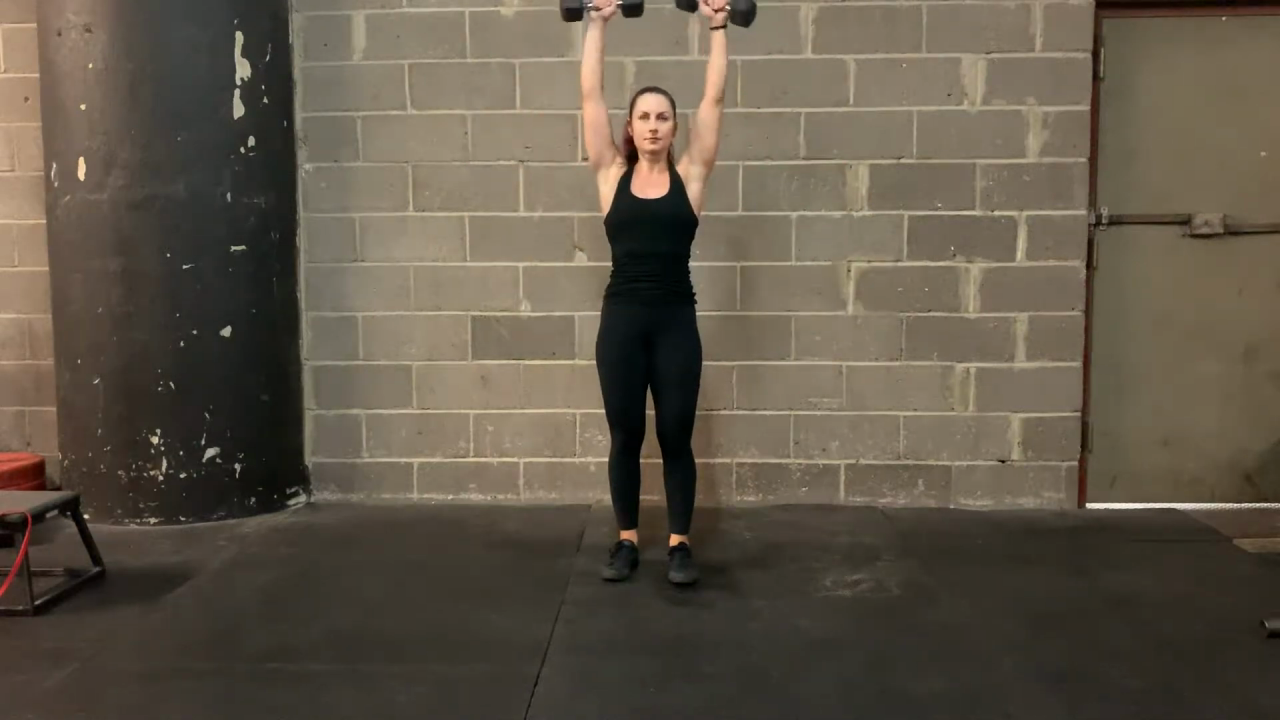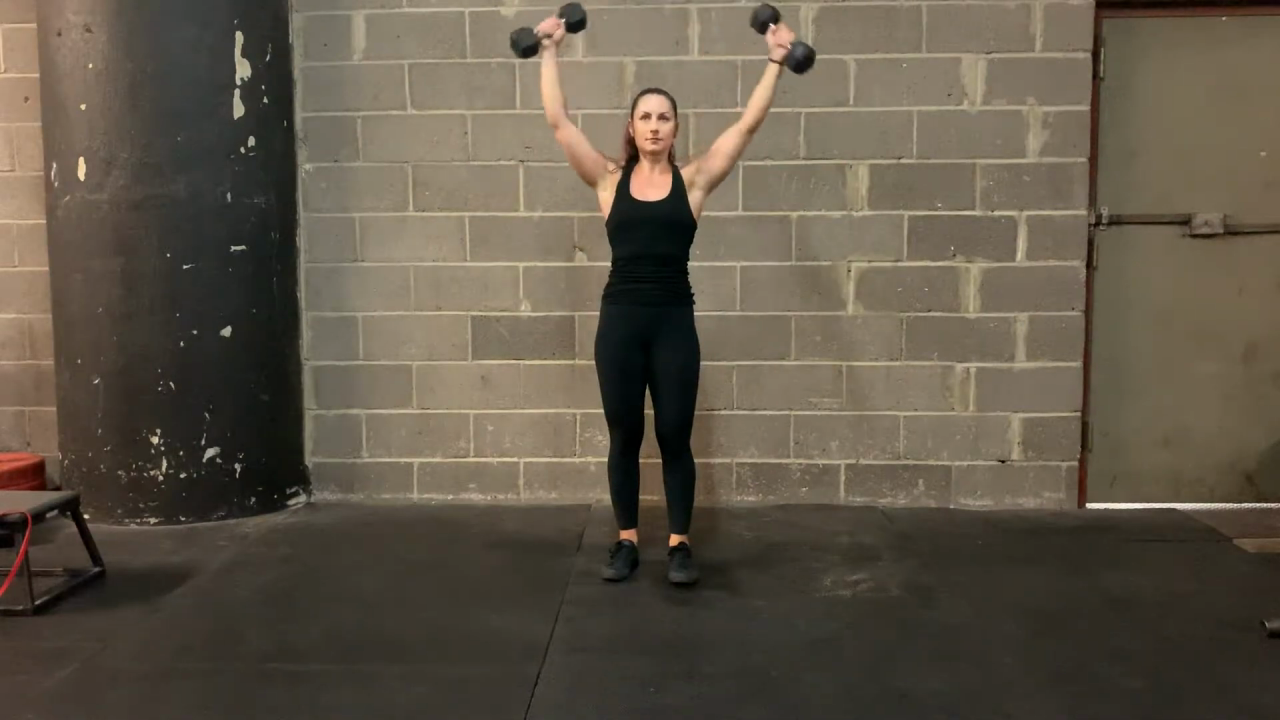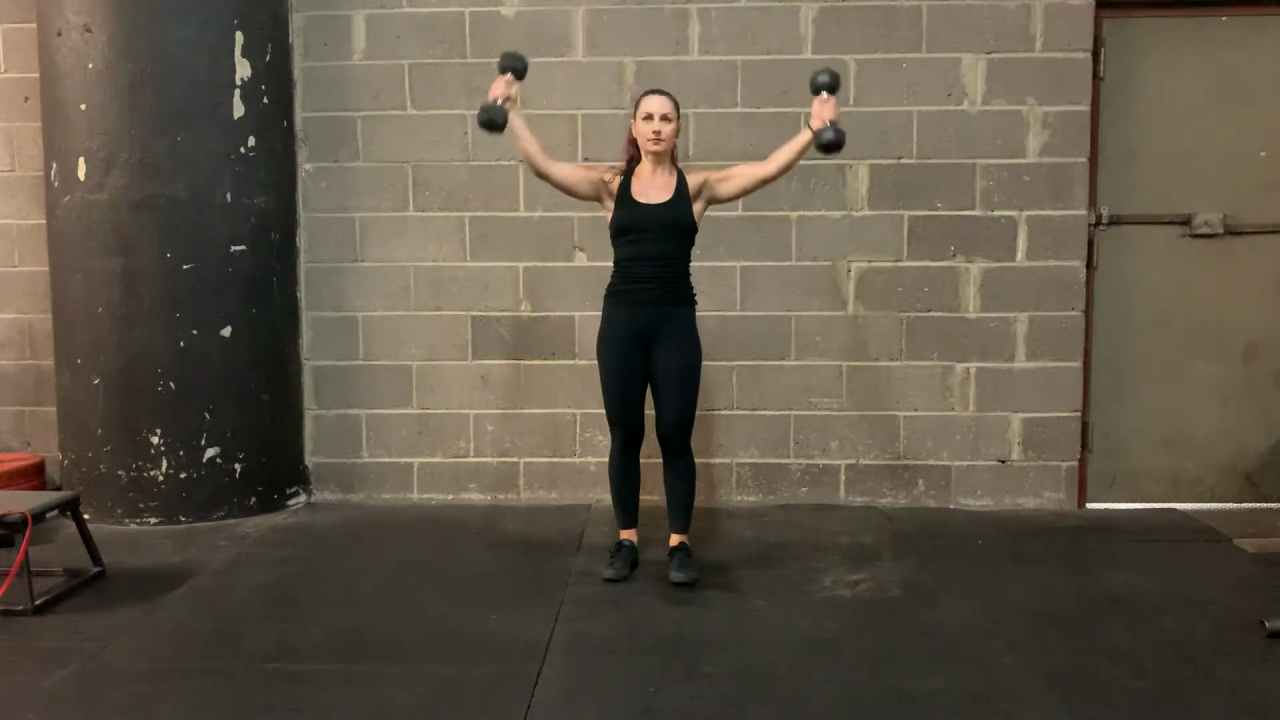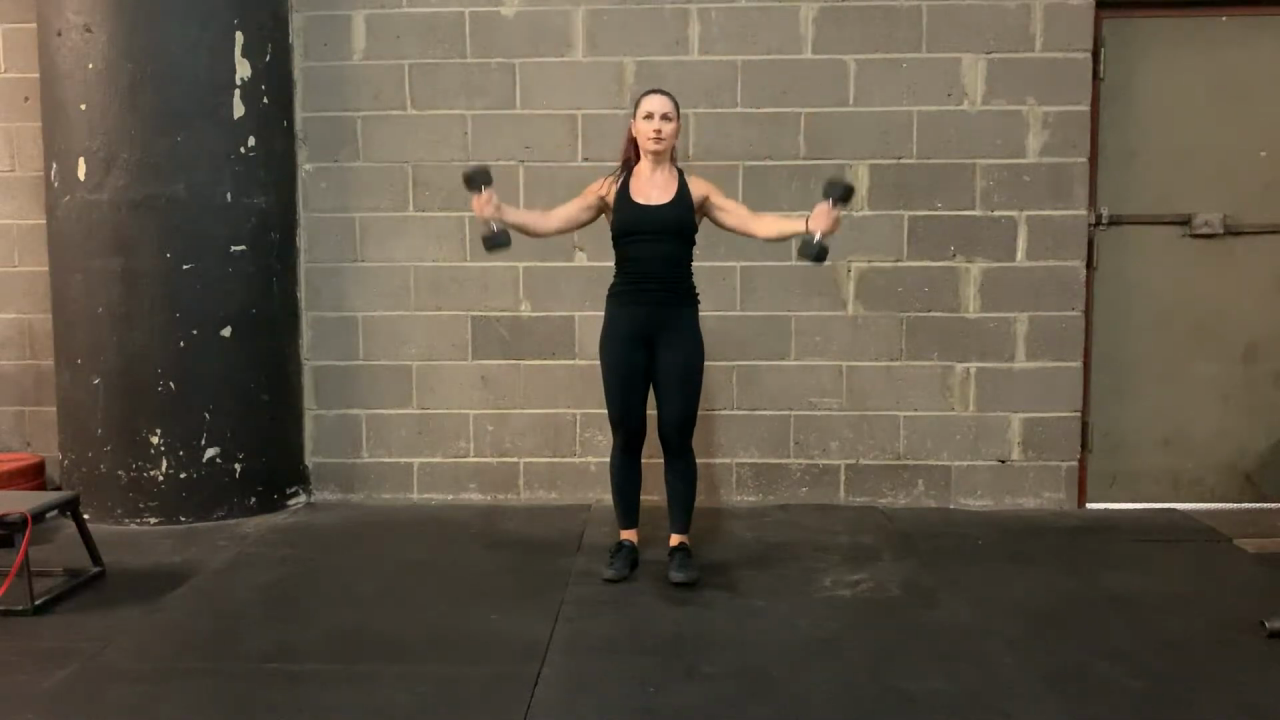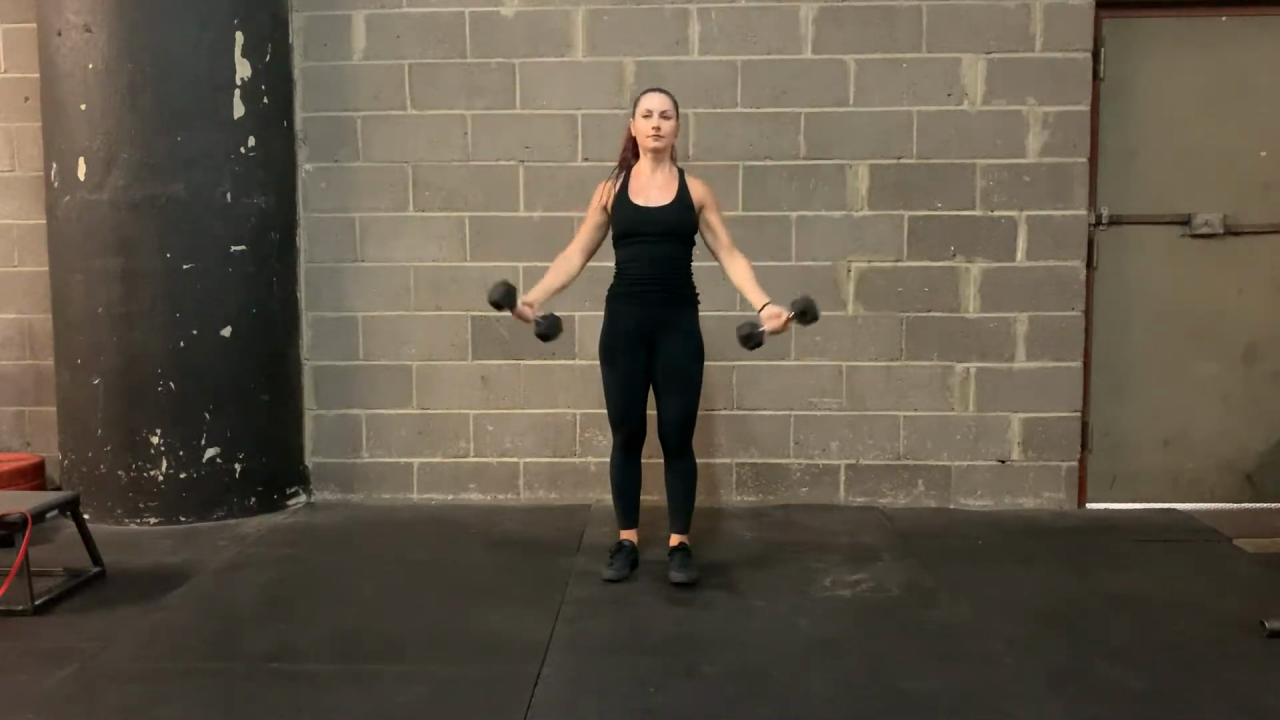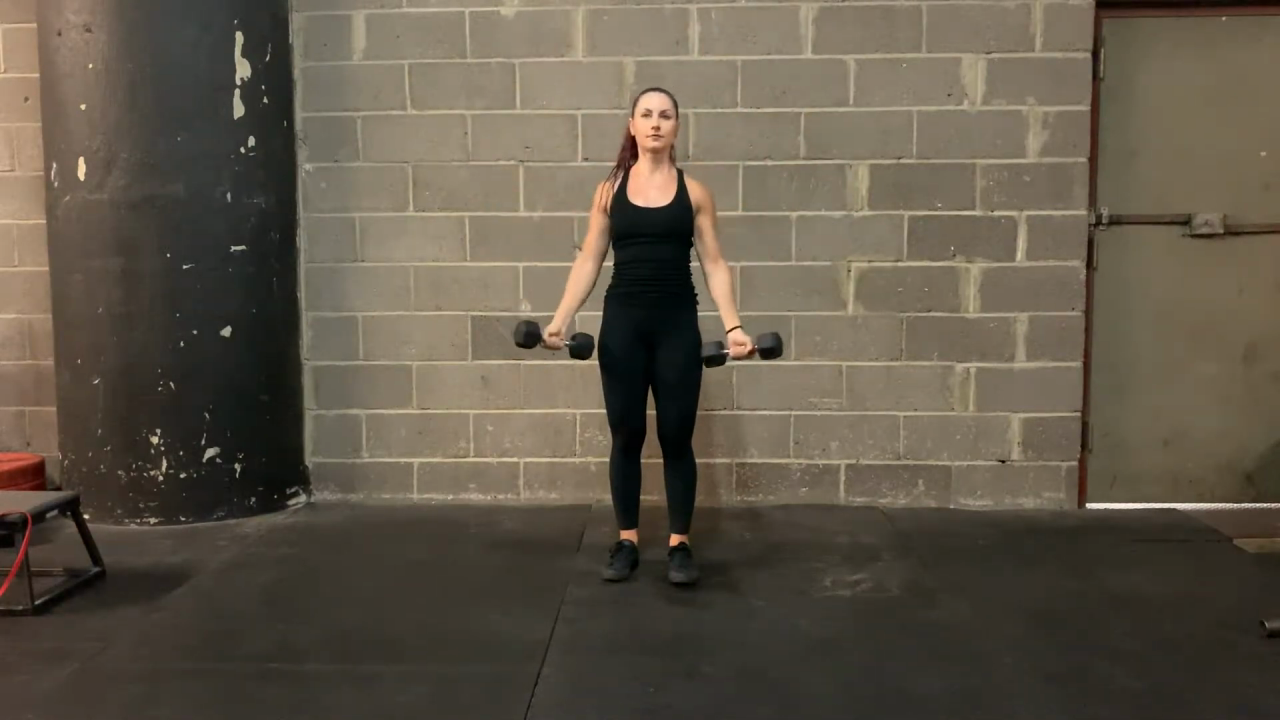
dt=0.4s
person 1, frame 1
left shoulder: (689, 177)
right shoulder: (612, 176)
left elbow: (713, 100)
right elbow: (590, 96)
left hip: (675, 321)
right hip: (621, 319)
left knee: (676, 437)
right knee: (625, 436)
left ankle: (679, 543)
right ankle: (626, 540)
person 1, frame 2
left shoulder: (692, 180)
right shoulder: (610, 180)
left elbow: (747, 124)
right elbow: (559, 122)
left wrist: (774, 62)
right wrist: (551, 52)
left hip: (673, 321)
right hip: (620, 319)
left knee: (675, 437)
right knee: (624, 437)
left ankle: (679, 543)
right ankle: (626, 540)
person 1, frame 3
left shoulder: (697, 186)
right shoulder: (610, 185)
left elbow: (768, 169)
right elbow: (542, 165)
left wrist: (811, 129)
right wrist: (511, 111)
left hip: (676, 321)
right hip: (622, 319)
left knee: (676, 436)
right knee: (625, 436)
left ankle: (679, 543)
right ankle: (626, 541)
person 1, frame 4
left shoulder: (695, 189)
right shoulder: (610, 188)
left elbow: (756, 222)
right elbow: (549, 221)
left wrist: (807, 223)
right wrist: (500, 213)
left hip: (678, 321)
right hip: (624, 319)
left knee: (677, 437)
right knee: (626, 435)
left ankle: (679, 543)
right ankle: (626, 541)
person 1, frame 5
left shoulder: (695, 190)
right shoulder: (610, 189)
left elbow: (729, 254)
right elbow: (576, 253)
left wrist: (765, 304)
right wrist: (534, 295)
left hip: (678, 322)
right hip: (624, 322)
left knee: (677, 437)
right knee: (626, 436)
left ankle: (679, 544)
right ankle: (626, 541)
person 1, frame 6
left shoulder: (694, 191)
right shoulder: (610, 189)
left elbow: (714, 263)
right elbow: (588, 260)
left wrist: (733, 325)
right wrist: (560, 319)
left hip: (677, 322)
right hip: (622, 321)
left knee: (677, 438)
right knee: (626, 436)
left ankle: (679, 544)
right ankle: (626, 541)
